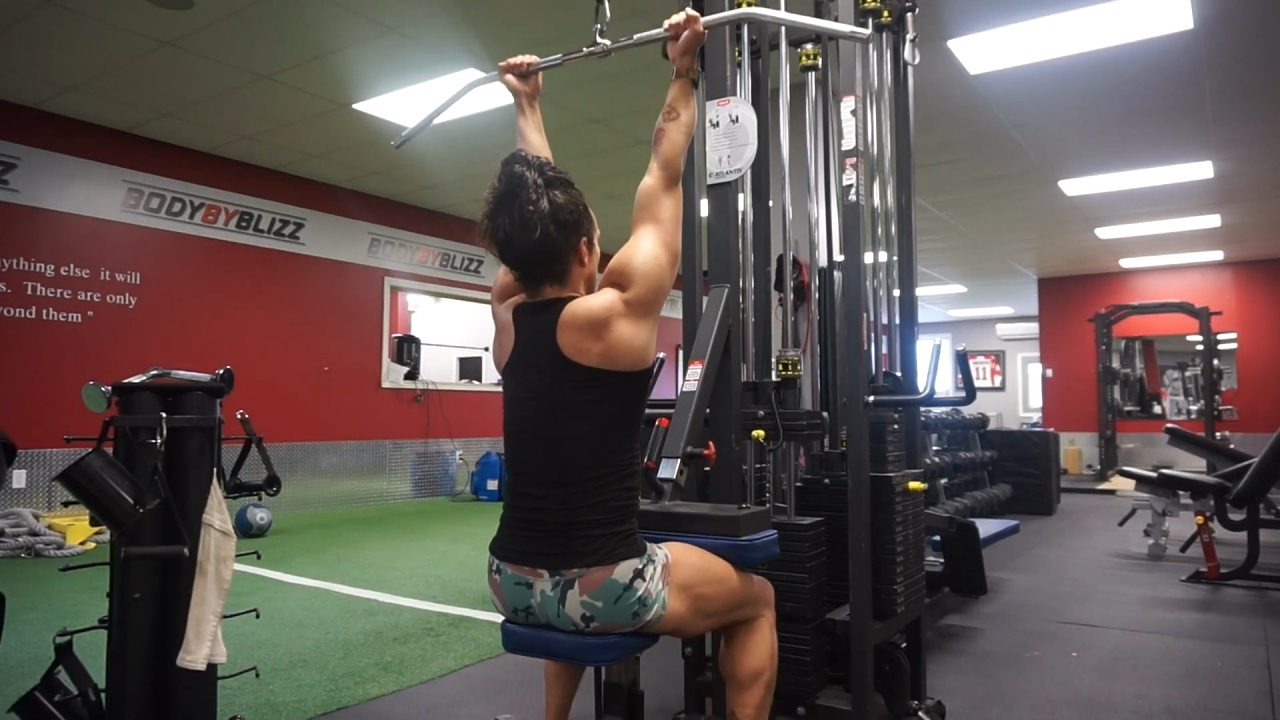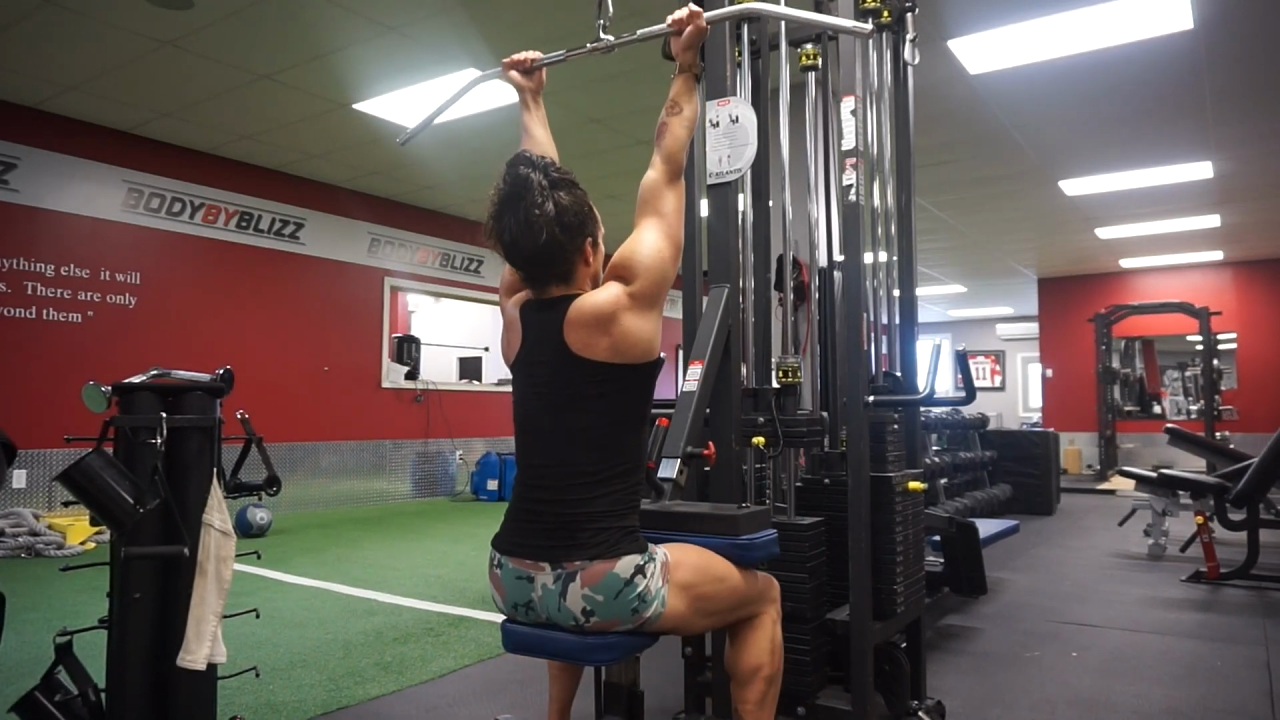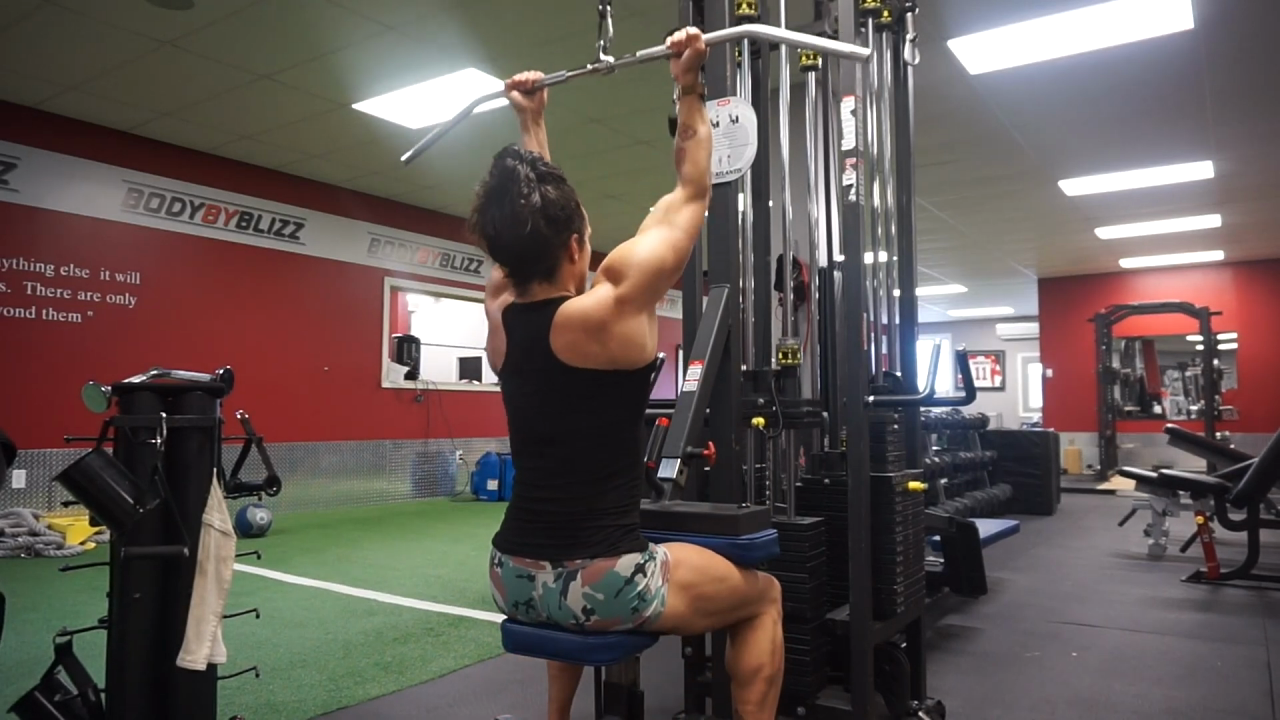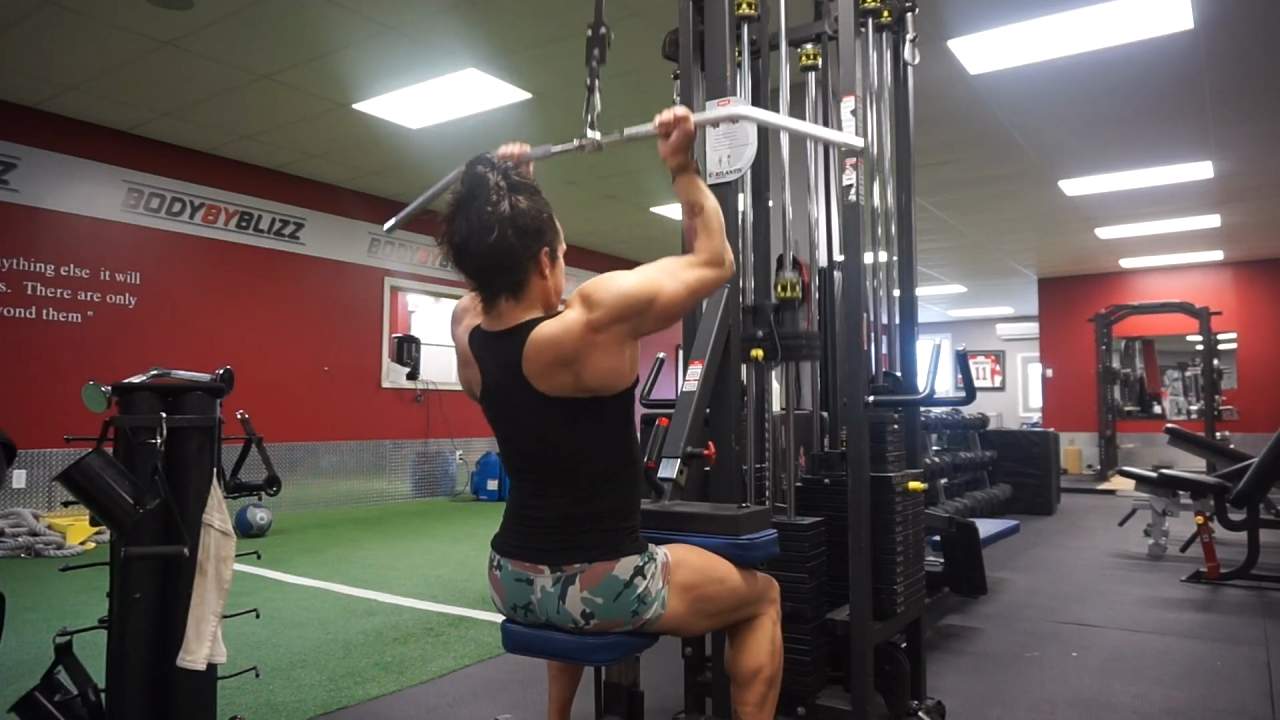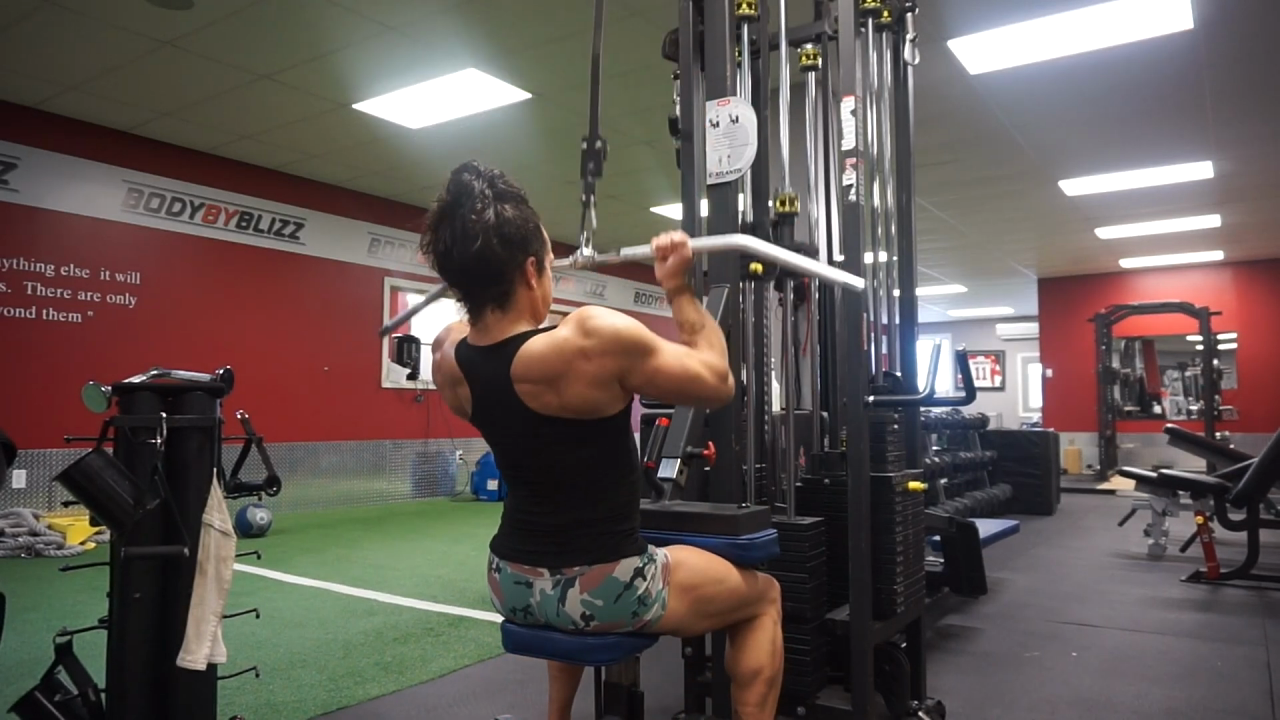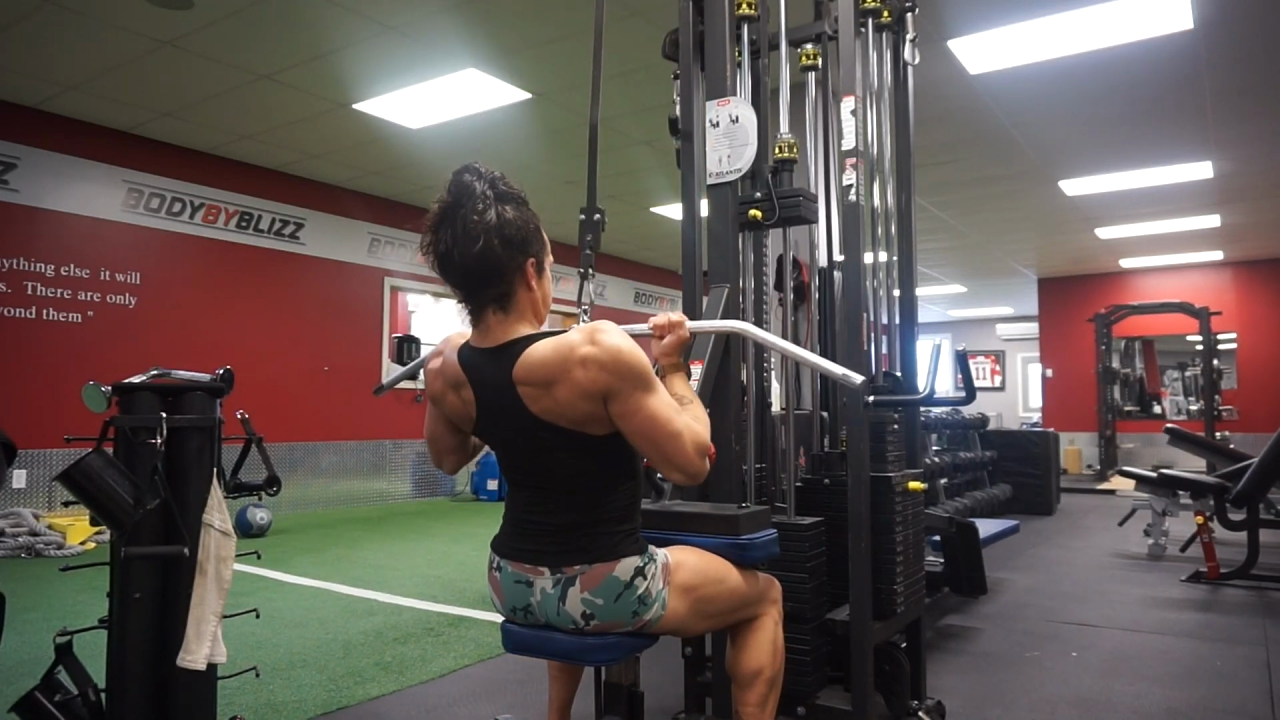
dt=0.3s
person 1, frame 1
left shoulder: (507, 313)
right shoulder: (617, 312)
left elbow: (533, 199)
right elbow: (663, 181)
left wrist: (526, 106)
right wrist: (685, 75)
left hip: (513, 584)
right hip: (596, 589)
right knee: (756, 598)
person 1, frame 2
left shoulder: (516, 309)
right shoulder: (622, 307)
left elbow: (538, 195)
right elbow: (665, 172)
left wrist: (530, 101)
right wrist: (687, 68)
left hip: (513, 579)
right hip: (598, 584)
right knee: (761, 595)
person 1, frame 3
left shoulder: (497, 308)
right shoulder: (613, 305)
left elbow: (528, 218)
right elbow: (693, 193)
left wrist: (529, 124)
right wrist: (689, 90)
left hip: (515, 579)
right hip: (598, 584)
right knee: (762, 595)
person 1, frame 4
left shoulder: (467, 328)
right shoulder: (593, 323)
left elbow: (503, 264)
right elbow: (713, 260)
left wrist: (513, 190)
right wrist: (682, 166)
left hip: (512, 581)
right hip: (603, 584)
right knee: (762, 596)
person 1, frame 5
left shoulder: (447, 355)
right shoulder: (590, 341)
right elbow: (716, 385)
right wrist: (682, 291)
left hip: (512, 584)
right hip: (602, 588)
right knee: (762, 597)
person 1, frame 6
left shoulder: (443, 367)
right shoulder: (594, 352)
right elbow: (692, 462)
right wrist: (672, 368)
left hip: (512, 585)
right hip: (603, 590)
right knee: (763, 597)
